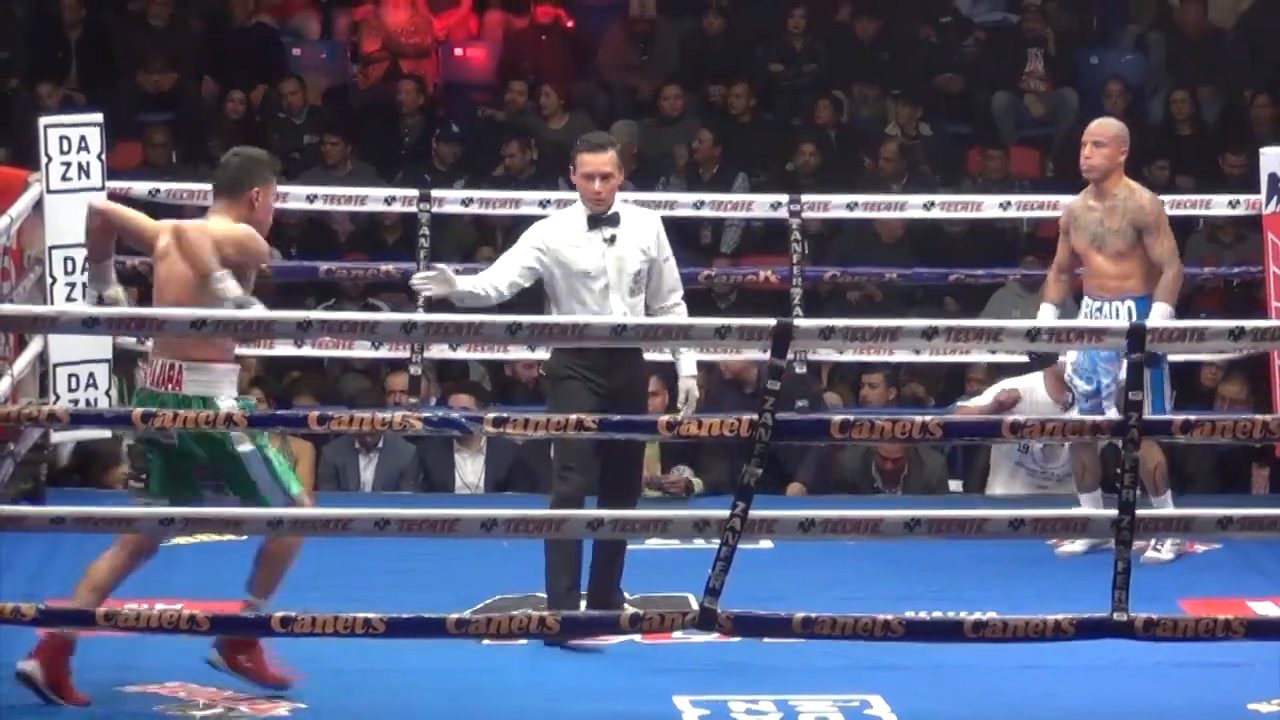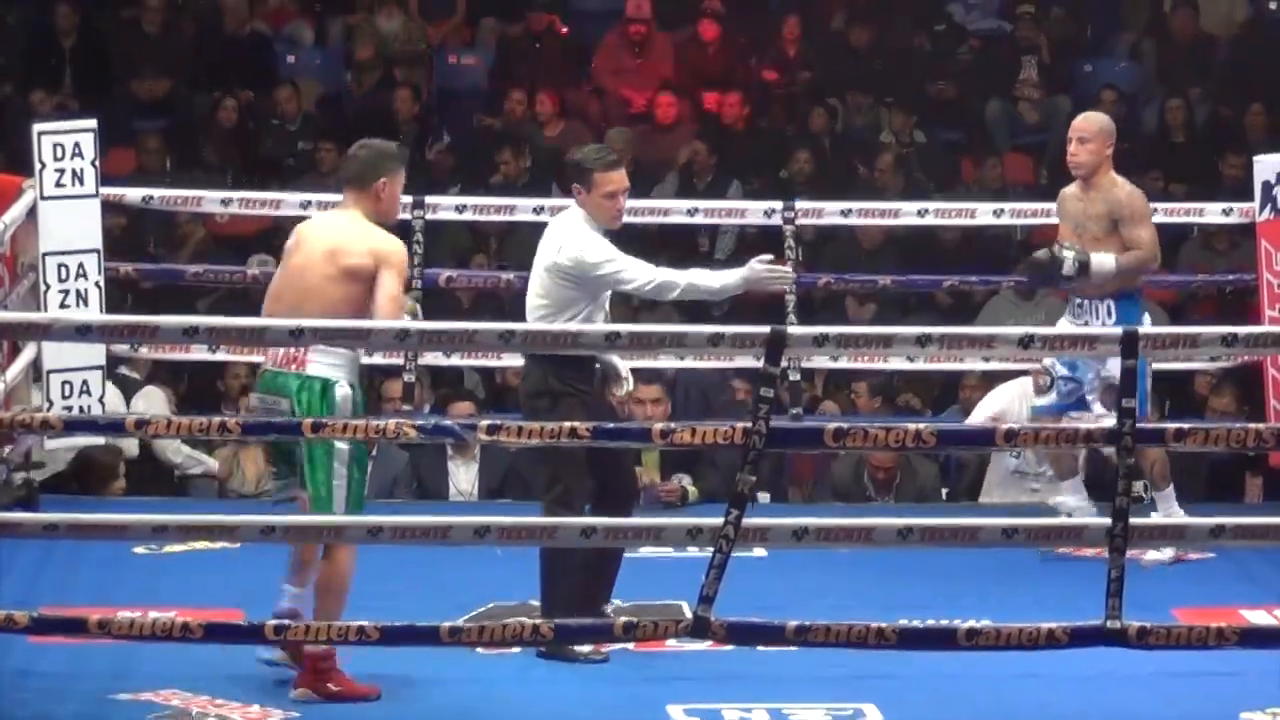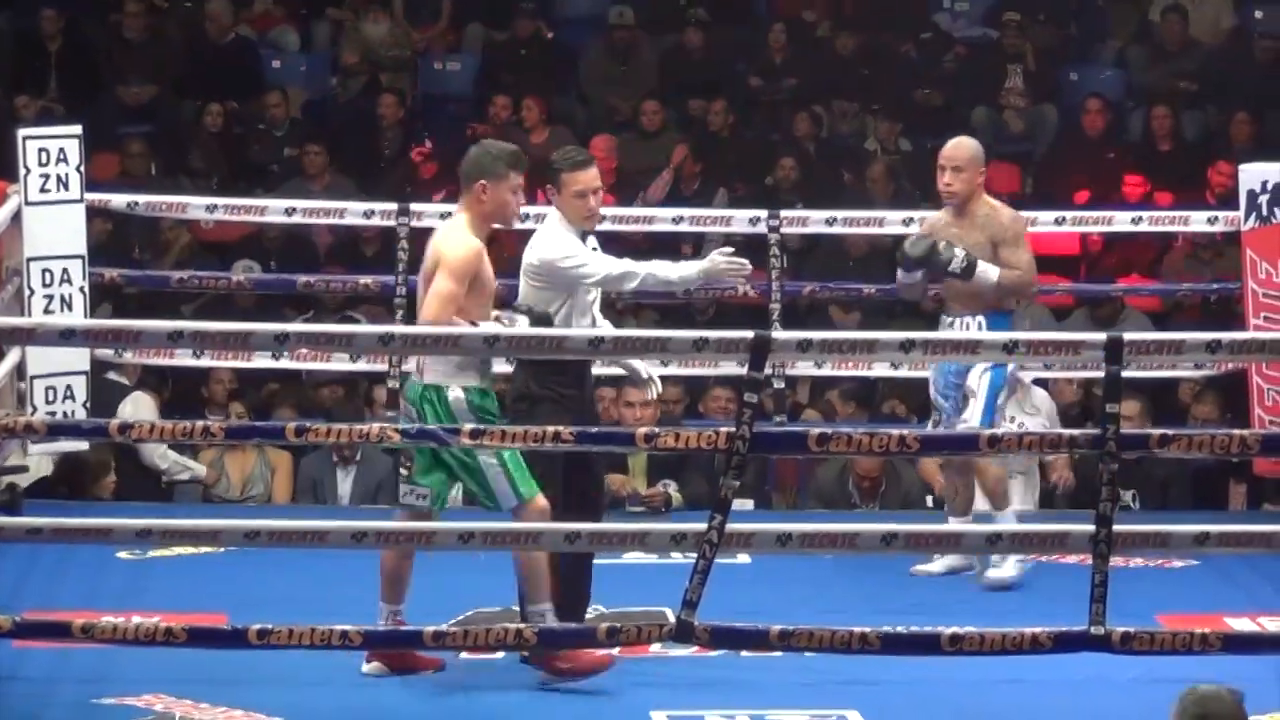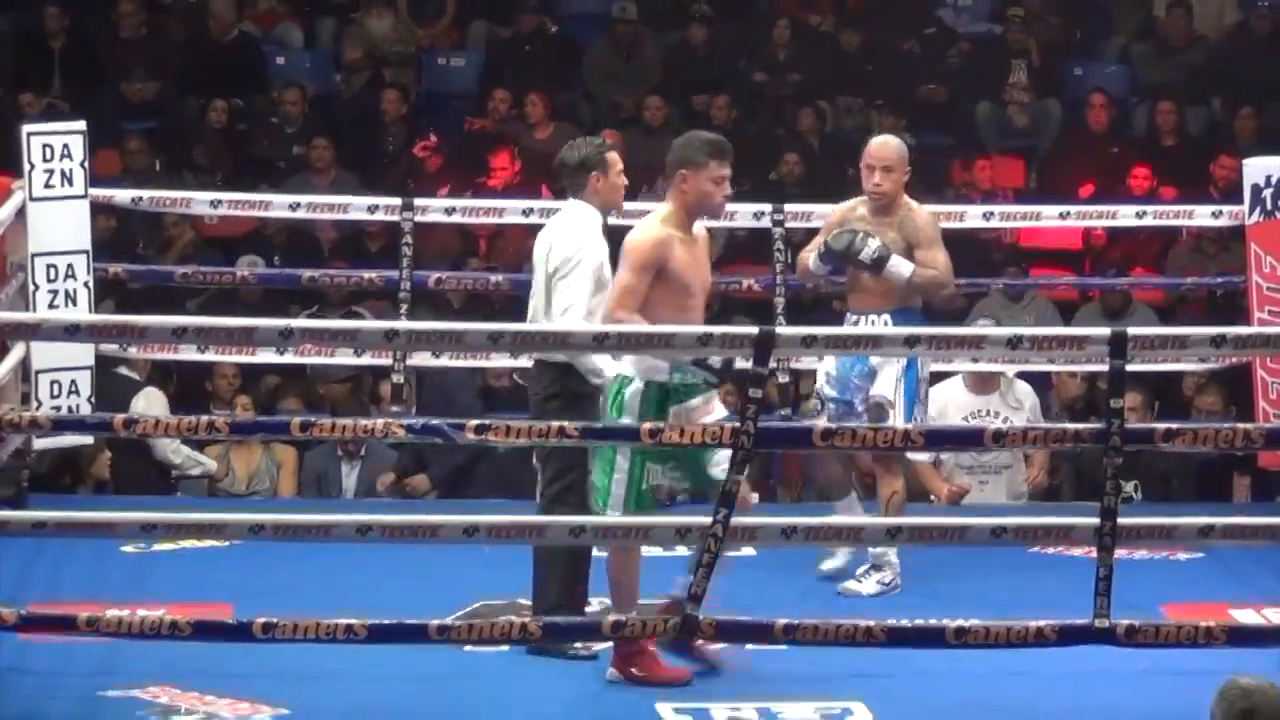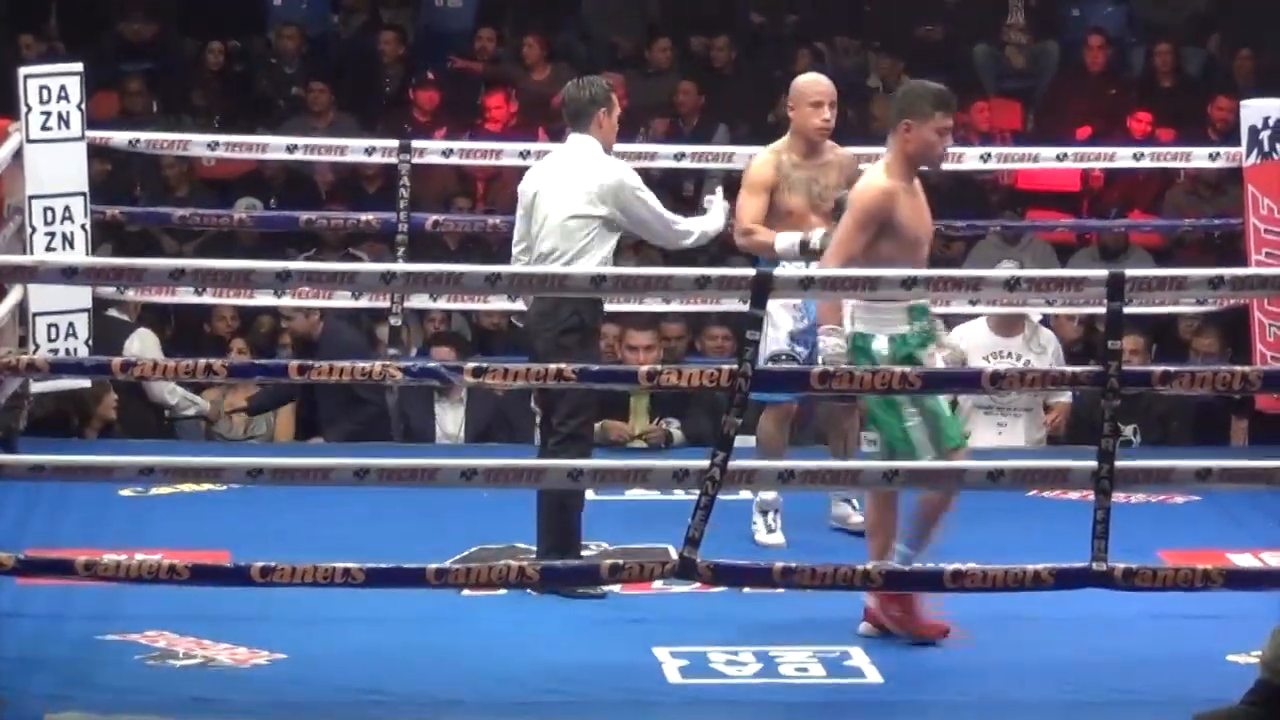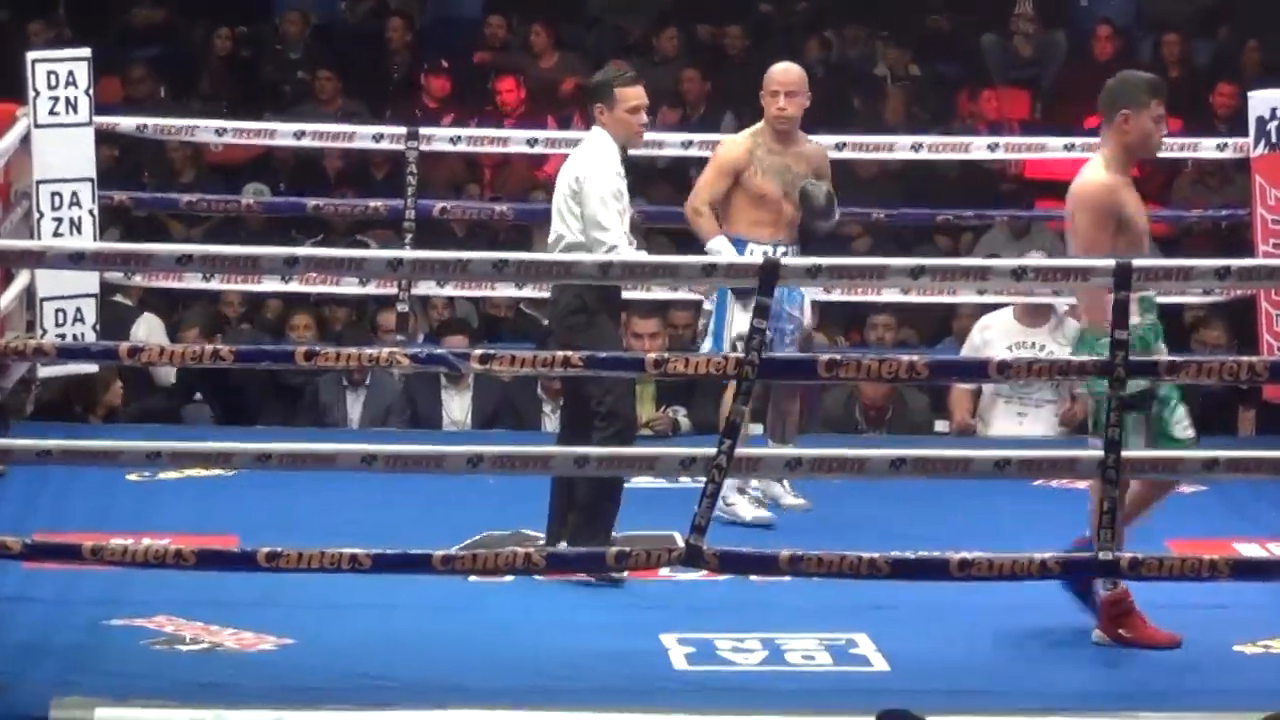
dt=0.5s
person 1, frame 1
left shoulder: (174, 240)
right shoulder: (242, 241)
left elbow: (101, 212)
right elbow: (188, 232)
left wrist: (105, 278)
right wrist: (230, 292)
left hip: (156, 398)
right hip: (207, 408)
left knee: (140, 539)
right knee: (292, 515)
left ankle: (50, 654)
right ankle: (238, 640)
person 1, frame 2
left shoulder: (303, 232)
right shoulder: (385, 246)
left elbow: (269, 317)
right elbow: (386, 330)
right wrist: (411, 316)
left hip: (275, 380)
right hip: (326, 388)
left knee: (321, 511)
right knee: (339, 533)
right ankle: (317, 669)
person 1, frame 3
left shoulder: (454, 238)
right shoulder: (464, 248)
right elbow: (433, 327)
left wrist: (497, 324)
right wrist: (498, 333)
left hip: (434, 390)
right hip: (454, 395)
left knee: (415, 517)
right knee: (533, 512)
left ankle: (388, 645)
right ankle: (548, 646)
person 1, frame 4
left shoulder: (699, 236)
right shoulder: (651, 238)
right elbow: (616, 317)
left hip: (689, 387)
right hip: (644, 390)
left knee: (736, 499)
right knee: (630, 520)
left ankle: (683, 618)
right ankle: (629, 651)
person 1, frame 5
left shoulder: (910, 187)
right shoulder: (879, 190)
right elbow: (833, 270)
left wrist: (921, 340)
right wrist: (834, 347)
left hip: (910, 338)
right hip: (880, 343)
left ankle: (886, 603)
right ankle: (893, 587)
person 1, frame 6
left shoulder: (1116, 180)
right shoulder: (1099, 186)
right elbow: (1091, 281)
right wrist: (1112, 357)
left hip: (1136, 335)
right hip: (1119, 342)
left knee: (1177, 455)
right knee: (1119, 475)
left ankle: (1089, 554)
right ankle: (1114, 610)
person 2, frame 1
left shoulder: (648, 227)
right shoulder: (547, 234)
left elbow: (669, 305)
right elbow: (495, 283)
left wrist: (686, 368)
right wrist: (451, 285)
left hip: (624, 368)
right hip: (574, 368)
left knee: (621, 490)
right knee: (572, 485)
left ankle: (604, 600)
right ankle: (561, 608)
person 2, frame 2
left shoulder: (581, 231)
right shoulder: (578, 246)
right elbow: (657, 283)
left wrist: (609, 359)
right wrist: (739, 278)
left hip: (580, 372)
right hip: (554, 380)
left knee: (619, 488)
right knee: (569, 500)
left ankle: (587, 607)
person 2, frame 3
left shoulder: (586, 241)
right shoulder: (553, 247)
right elbow: (623, 273)
left wrist: (633, 363)
right wrist: (702, 271)
left hip: (574, 380)
right hip: (542, 387)
left knee: (584, 503)
right knee: (542, 507)
left ankle: (569, 619)
person 2, frame 4
left shoulder: (567, 229)
right shoulder: (581, 239)
right elbow: (571, 329)
right wrist: (616, 379)
left hip: (566, 379)
right hip: (566, 382)
left knee: (575, 499)
right knee: (564, 502)
left ankle: (568, 613)
person 2, frame 5
left shoulder: (538, 172)
right shoulder: (609, 173)
left elbow: (520, 253)
right elbow: (671, 231)
right wrist: (716, 216)
left hip: (543, 309)
right hip: (573, 315)
left knee: (558, 434)
right knee: (570, 437)
left ankle: (555, 555)
right ankle: (560, 564)
person 2, frame 6
left shoulder: (592, 159)
right shoulder: (599, 164)
right elbow: (610, 249)
left hip: (582, 300)
right hip: (589, 303)
left knee: (580, 421)
right knee: (616, 419)
left ankle: (565, 540)
right ankle: (587, 541)
person 3, frame 1
left shoulder: (1143, 205)
right shoulder: (1073, 209)
left elbow: (1171, 268)
right elbow: (1060, 272)
left wrist: (1159, 327)
right wrist: (1045, 324)
left hip: (1135, 319)
right hip: (1090, 318)
left ankle: (1167, 530)
person 3, frame 2
left shoulder: (1124, 197)
right shoulder: (1068, 197)
left elbow: (1148, 257)
left wrist: (1087, 264)
right wrist: (1048, 263)
left hip: (1117, 316)
right hip: (1078, 314)
left ankle: (1172, 520)
person 3, frame 3
left shoulder: (1002, 220)
right shoulder: (936, 225)
left elbow: (1027, 283)
right elbow: (908, 287)
left wrist: (971, 266)
right wrist: (910, 265)
left hip: (991, 335)
right hip: (950, 335)
person 3, frame 4
left shoulder: (917, 221)
right shoulder: (845, 214)
left elbow: (942, 283)
right elbow: (804, 269)
left wrist: (886, 262)
right wrist: (827, 254)
right hip: (853, 333)
left knee: (884, 450)
left ankle: (885, 564)
person 3, frame 5
left shoulder: (843, 161)
right shoulder: (767, 166)
right elbow: (746, 234)
right wrist: (802, 242)
right knee: (782, 401)
left ankle: (844, 493)
right ankle: (767, 505)
person 3, frame 6
left shoulder: (815, 155)
right shoulder: (738, 149)
left elbow: (821, 222)
right elbow: (696, 207)
left wrist: (824, 207)
right wrist: (729, 258)
left knee: (791, 379)
left ankle: (775, 477)
right ankle: (733, 487)
